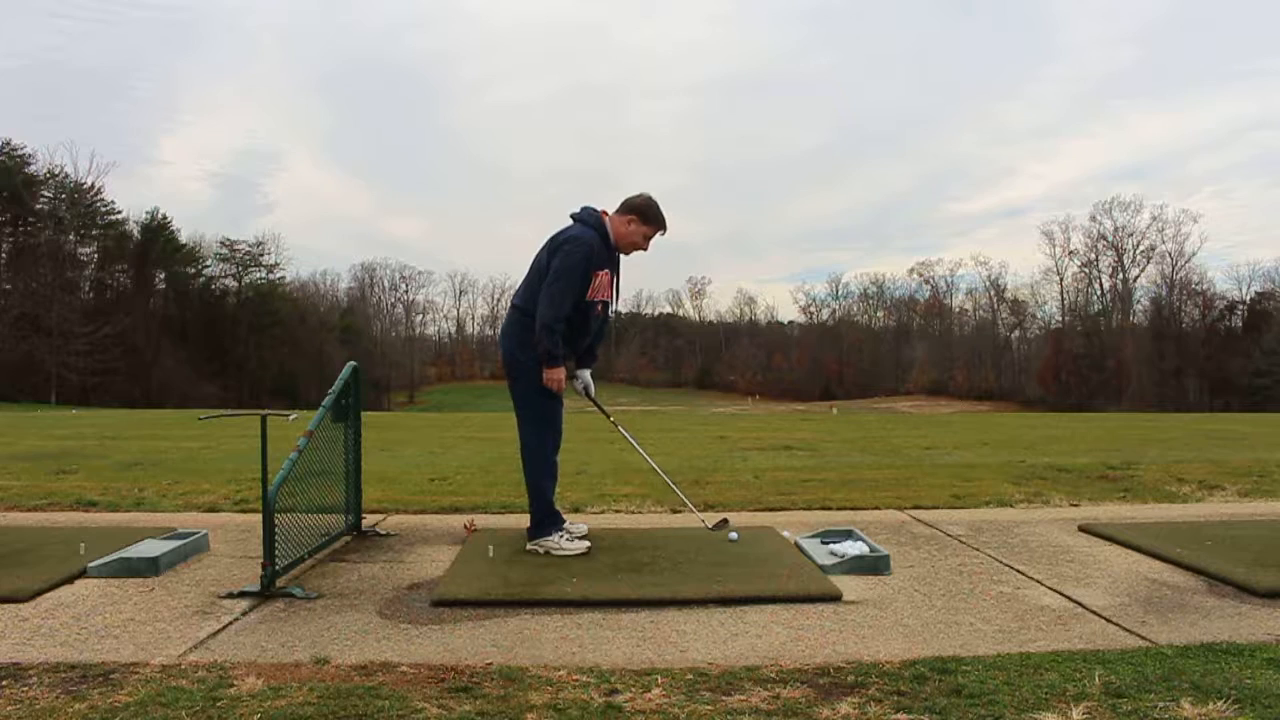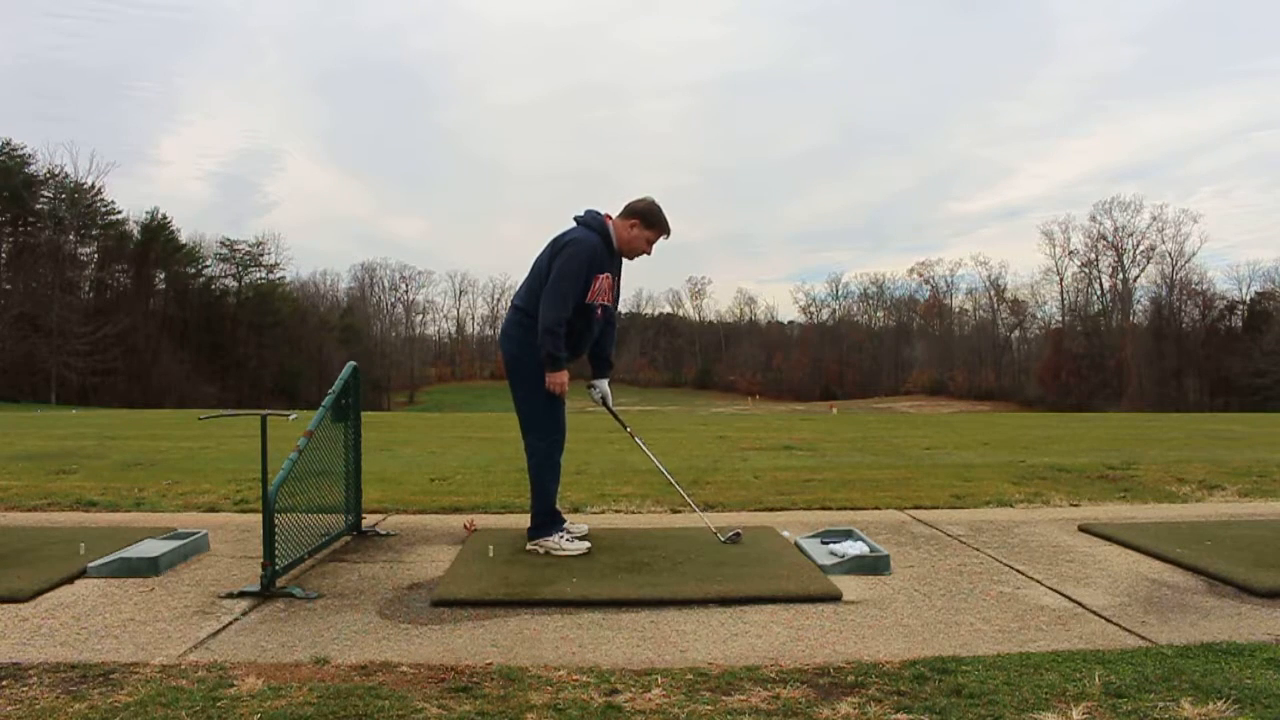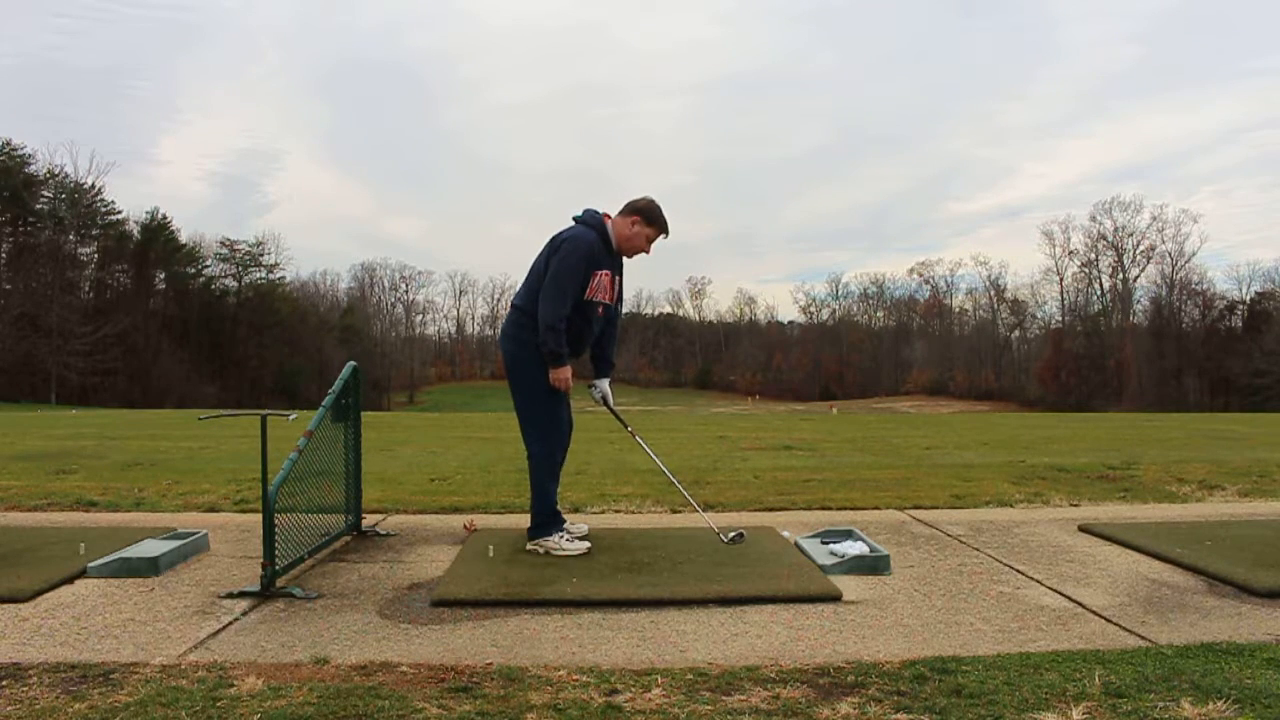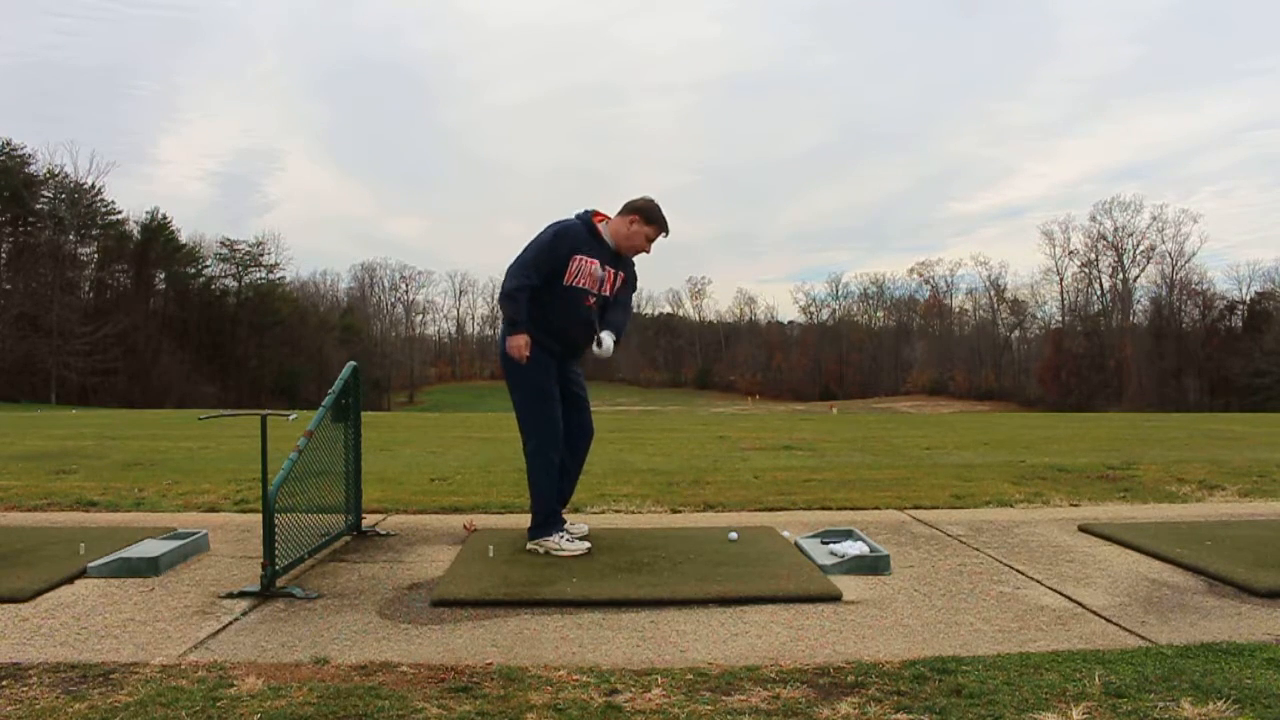
dt=0.5s
person 1, frame 1
left shoulder: (607, 252)
right shoulder: (580, 243)
left elbow: (597, 314)
right elbow: (552, 303)
left wrist: (584, 365)
right wrist: (553, 361)
left hip: (545, 349)
right hip: (529, 346)
left knee: (548, 435)
right knee: (541, 436)
left ankle: (549, 520)
right ankle: (542, 531)
person 1, frame 2
left shoulder: (610, 257)
right shoulder: (582, 246)
left elbow: (605, 320)
right elbow: (553, 307)
left wrist: (601, 374)
right wrist: (555, 364)
left hip: (545, 350)
right hip: (529, 345)
left knee: (552, 435)
right knee: (545, 436)
left ankle: (549, 519)
right ankle: (542, 530)
person 1, frame 3
left shoulder: (613, 261)
right shoulder: (580, 243)
left elbow: (609, 320)
right elbow: (552, 303)
left wrist: (602, 374)
right wrist: (557, 360)
left hip: (552, 353)
right hip: (529, 346)
left knee: (559, 434)
right knee: (546, 436)
left ankle: (549, 518)
right ankle: (543, 531)
person 1, frame 4
left shoulder: (623, 268)
right shoulder: (565, 234)
left elbow: (619, 309)
right elbow: (518, 276)
left wrist: (609, 335)
right wrist: (517, 328)
left hip: (564, 356)
right hip: (528, 349)
left knee: (578, 433)
right knee: (545, 437)
left ankle: (552, 515)
right ankle: (544, 529)
